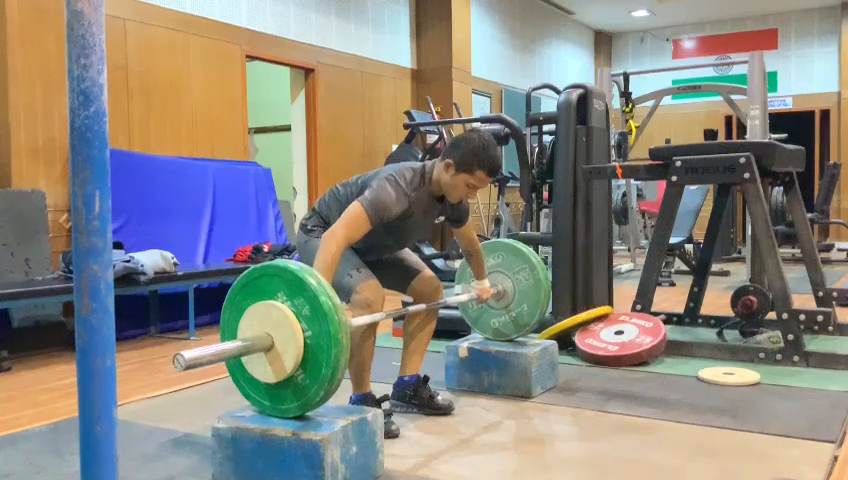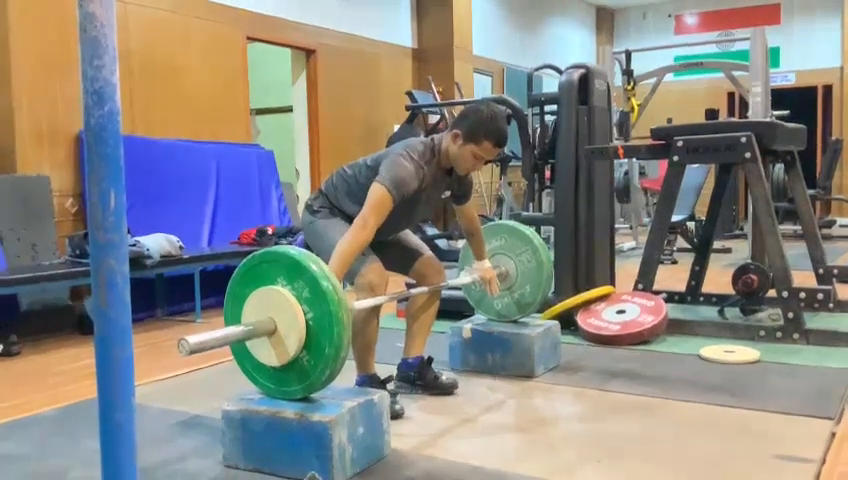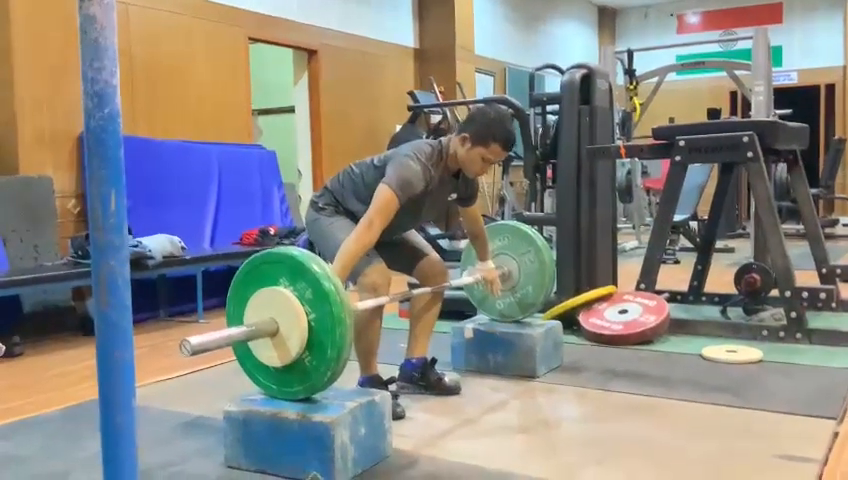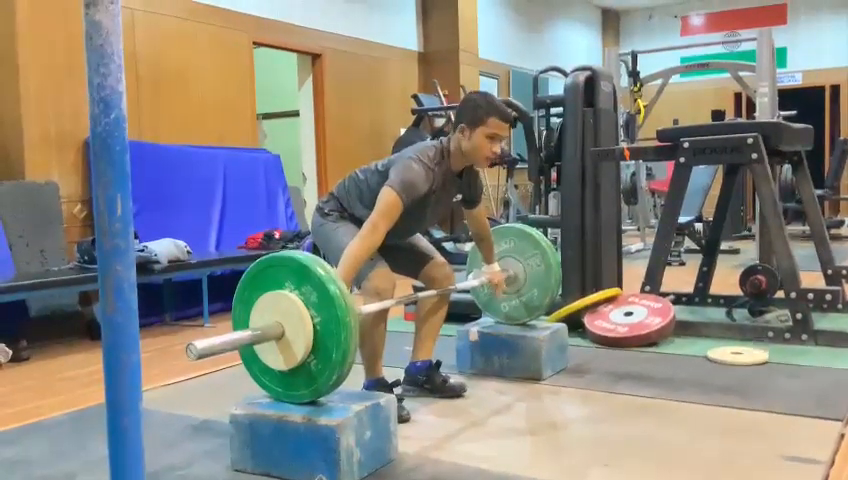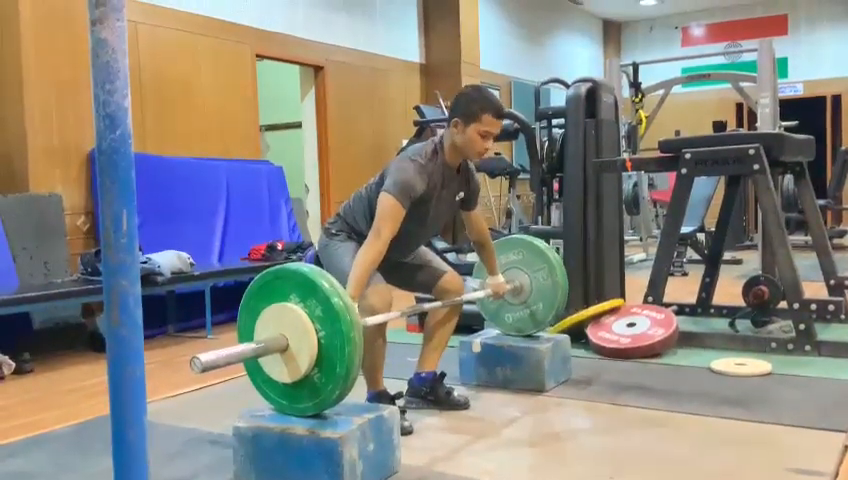
dt=1s
person 1, frame 1
left shoulder: (453, 198)
right shoulder: (398, 187)
left elbow: (469, 242)
right elbow: (335, 237)
left wrist: (481, 282)
left hip: (373, 241)
right hip: (320, 234)
left knee: (430, 290)
right knee: (369, 296)
left ankle: (407, 388)
right ankle: (361, 401)
person 1, frame 2
left shoulder: (459, 174)
right shoulder: (409, 163)
left elbow: (470, 223)
right elbow: (364, 224)
left wrist: (482, 264)
left hip: (379, 221)
right hip: (328, 214)
left knee: (432, 272)
right knee: (373, 279)
left ankle: (411, 369)
right ankle: (367, 383)
person 1, frame 3
left shoulder: (464, 177)
right shoulder: (415, 165)
left elbow: (474, 226)
right elbow: (369, 226)
left wrist: (486, 264)
left hip: (383, 220)
right hip: (333, 212)
left knee: (435, 272)
right knee: (376, 280)
left ankle: (414, 369)
right ankle: (370, 383)
person 1, frame 4
left shoulder: (468, 176)
right shoulder: (419, 167)
left elbow: (480, 230)
right elbow: (373, 230)
left wrist: (492, 267)
left hip: (390, 226)
right hip: (338, 217)
left knee: (442, 276)
right knee: (380, 284)
left ankle: (419, 372)
right ankle: (374, 387)
person 1, frame 5
left shoulder: (466, 176)
right shoulder: (413, 168)
left elbow: (479, 234)
right elbow: (378, 237)
left wrist: (495, 276)
right wrist: (348, 302)
left hip: (398, 246)
right hip: (347, 238)
left knee: (452, 287)
right knee: (376, 301)
left ankle: (423, 384)
right ankle: (377, 399)
